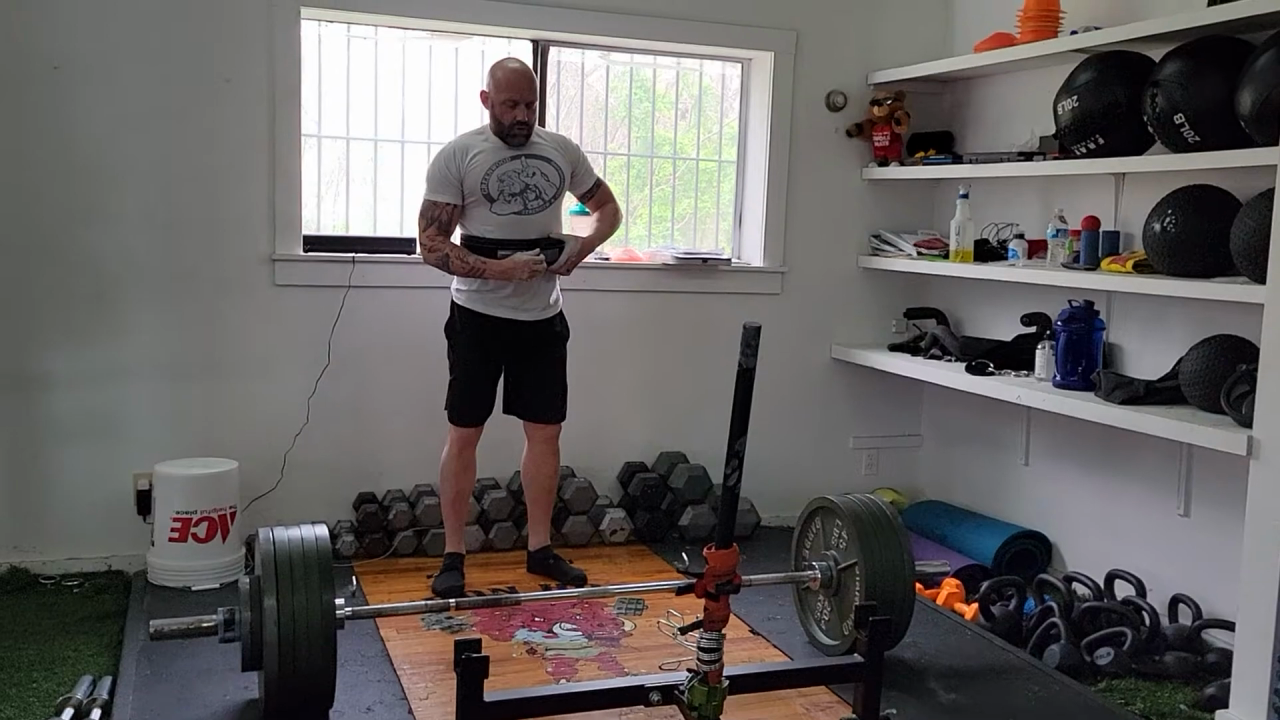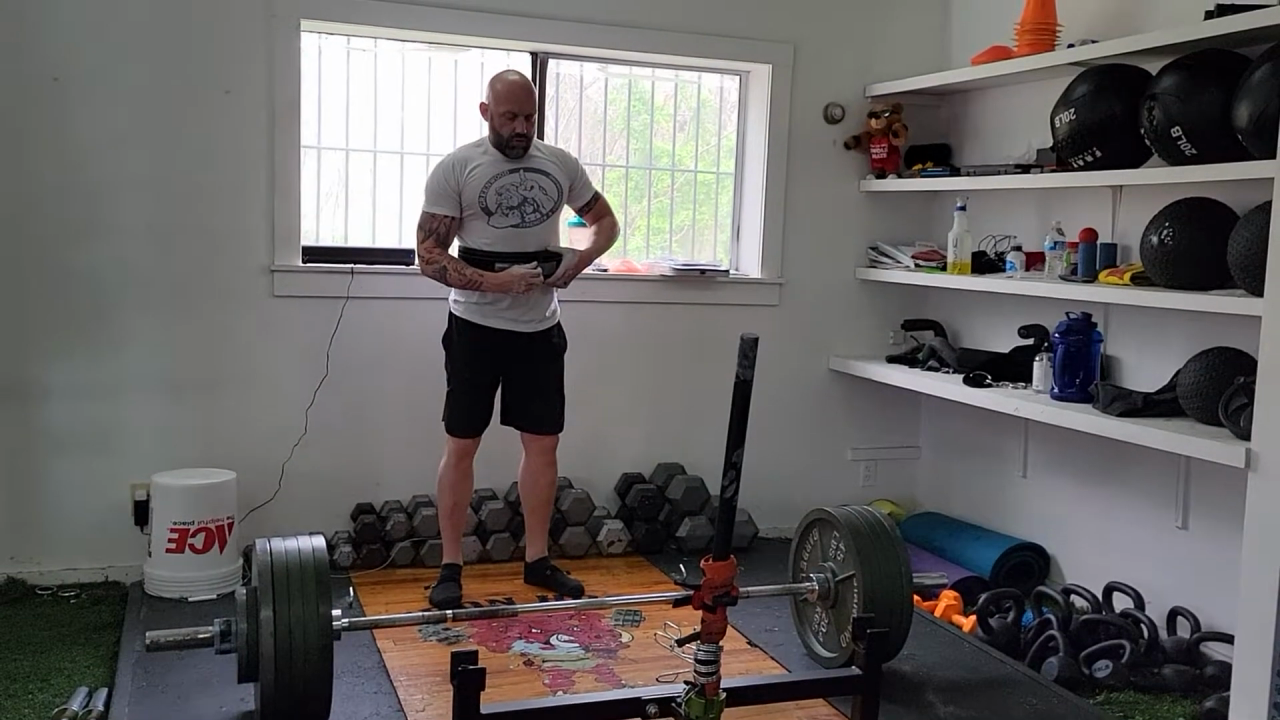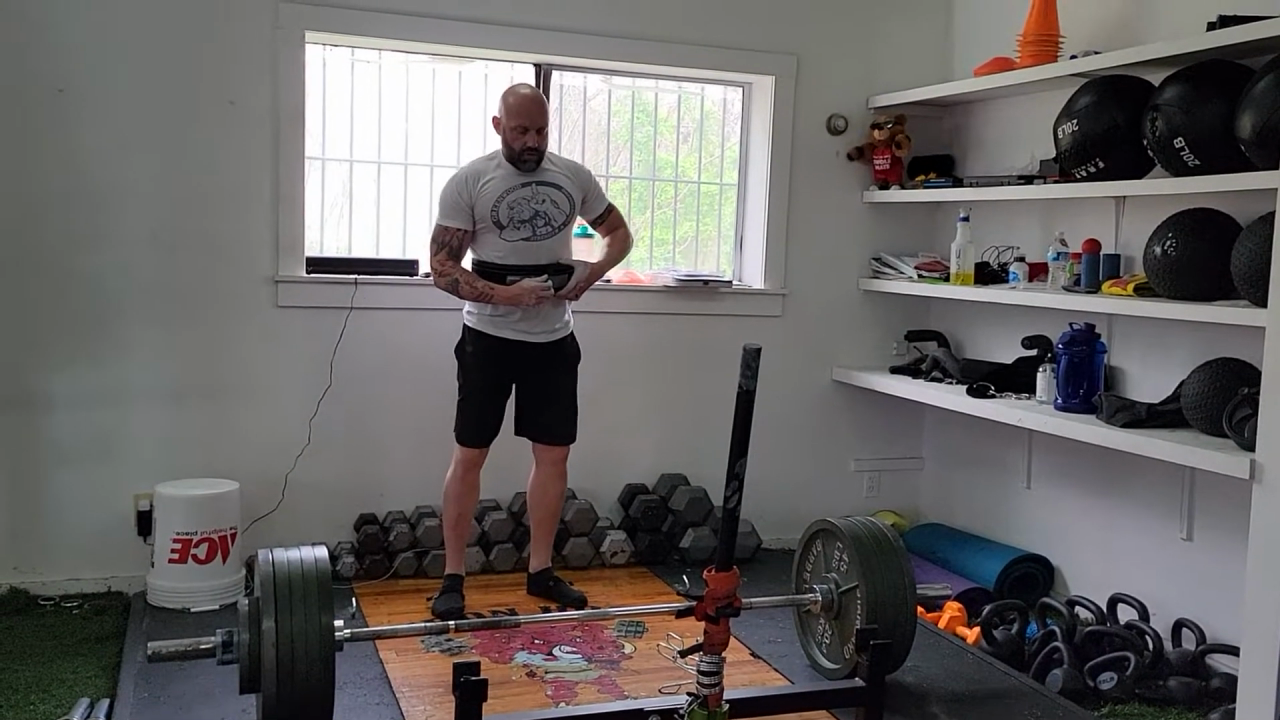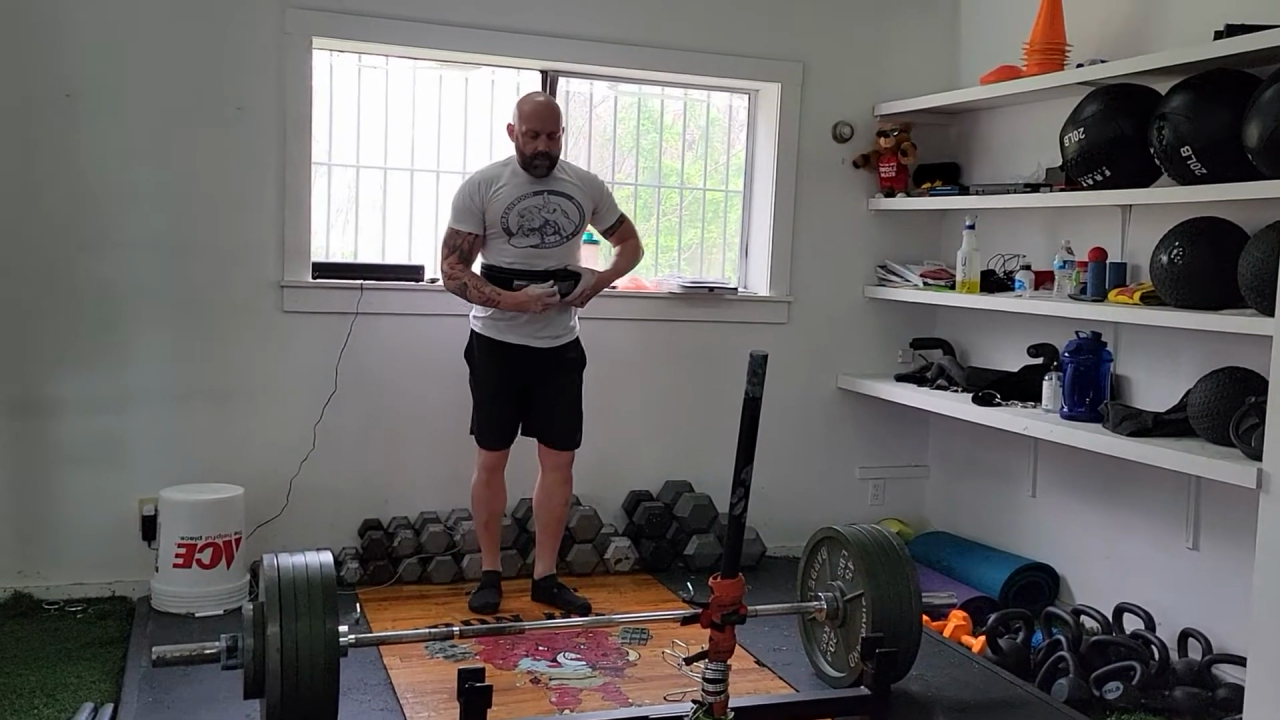
dt=0.5s
person 1, frame 1
left shoulder: (562, 150)
right shoulder: (457, 156)
left elbow: (608, 206)
right elbow: (431, 244)
left wrist: (584, 245)
right wrist: (497, 269)
left hip: (543, 316)
right hip: (479, 315)
left knee: (545, 432)
right knee: (464, 433)
left ankle: (540, 548)
right ankle: (453, 555)
person 1, frame 2
left shoulder: (561, 164)
right shoulder: (455, 168)
left elbow: (606, 220)
right elbow: (429, 256)
left wrist: (581, 258)
right wrist: (495, 282)
left hip: (540, 327)
right hip: (476, 326)
left knee: (542, 443)
right knee: (461, 444)
left ankle: (537, 559)
right ankle: (450, 566)
person 1, frame 3
left shoulder: (574, 176)
right shoulder: (469, 182)
left elbow: (620, 231)
right elbow: (442, 267)
left wrist: (593, 271)
right wrist: (505, 295)
left hip: (553, 339)
right hip: (489, 337)
left knee: (552, 454)
right knee: (469, 454)
left ankle: (541, 570)
right ankle: (452, 576)
person 1, frame 4
left shoulder: (587, 186)
right shoulder: (482, 187)
left elbow: (631, 243)
right elbow: (453, 270)
left wrist: (600, 280)
right wrist: (511, 301)
left hip: (559, 344)
right hip: (497, 343)
left knee: (559, 461)
right knee: (491, 460)
left ankle: (545, 575)
right ankle: (490, 573)
